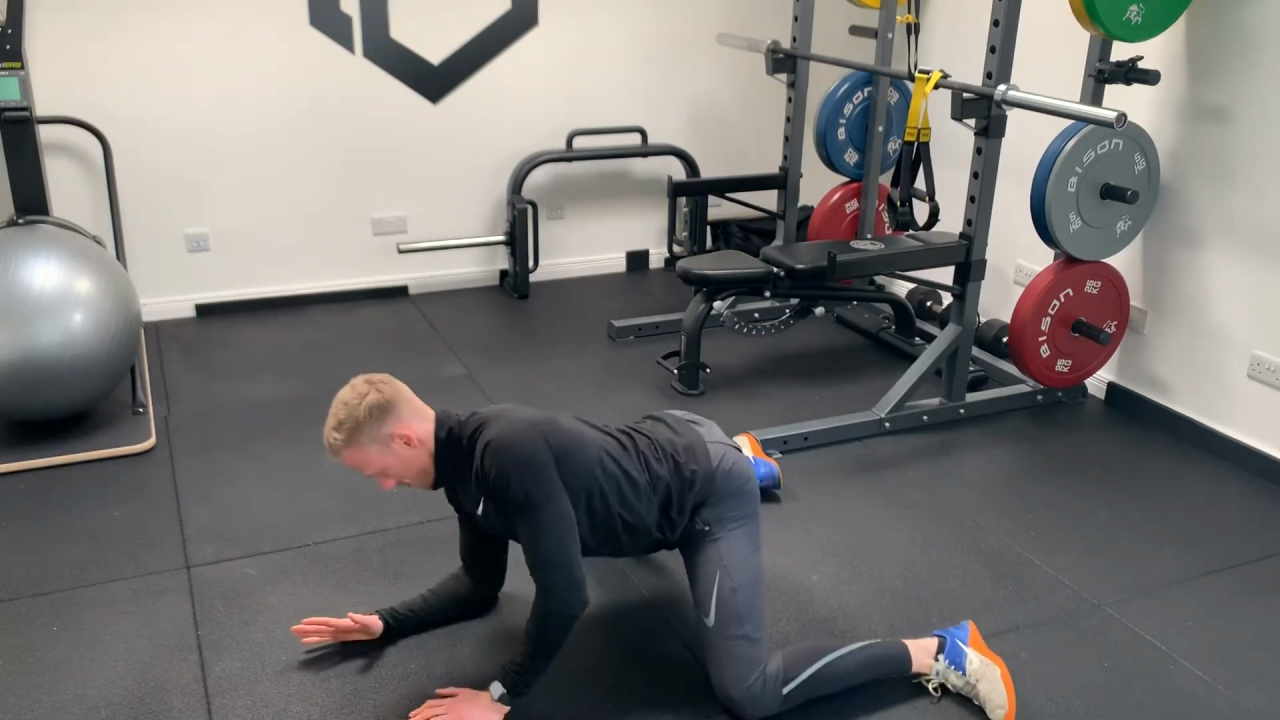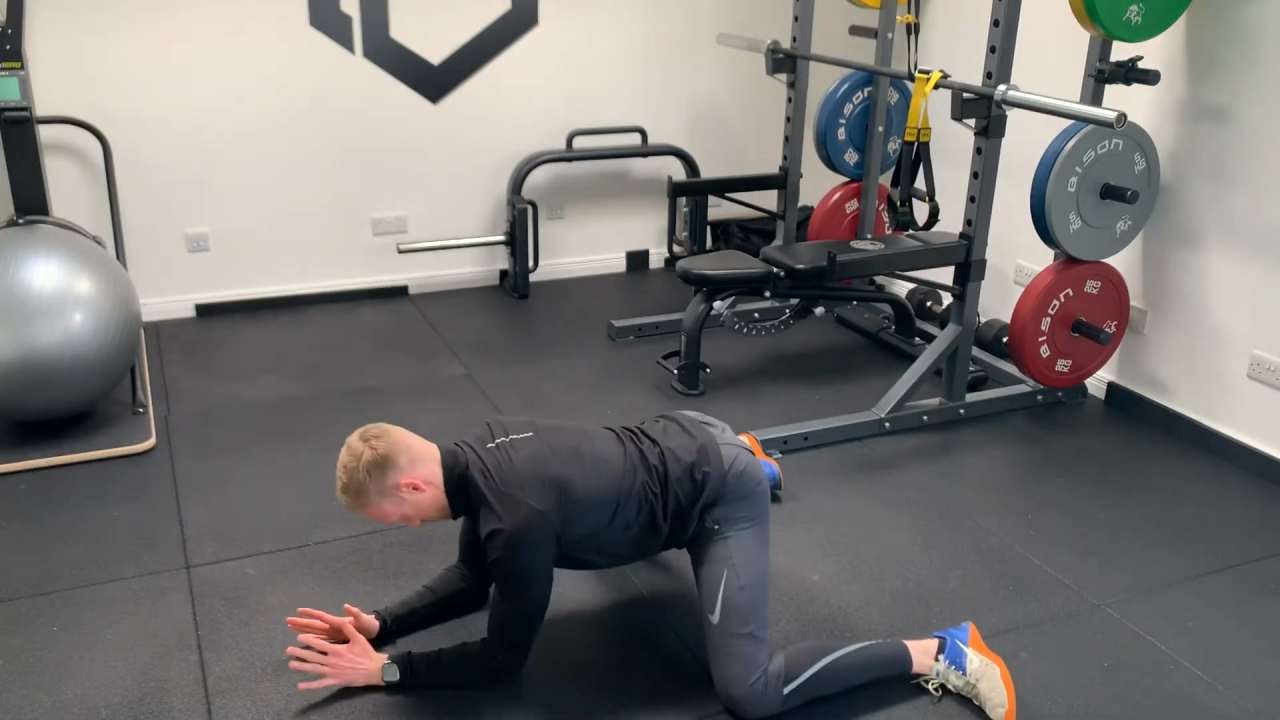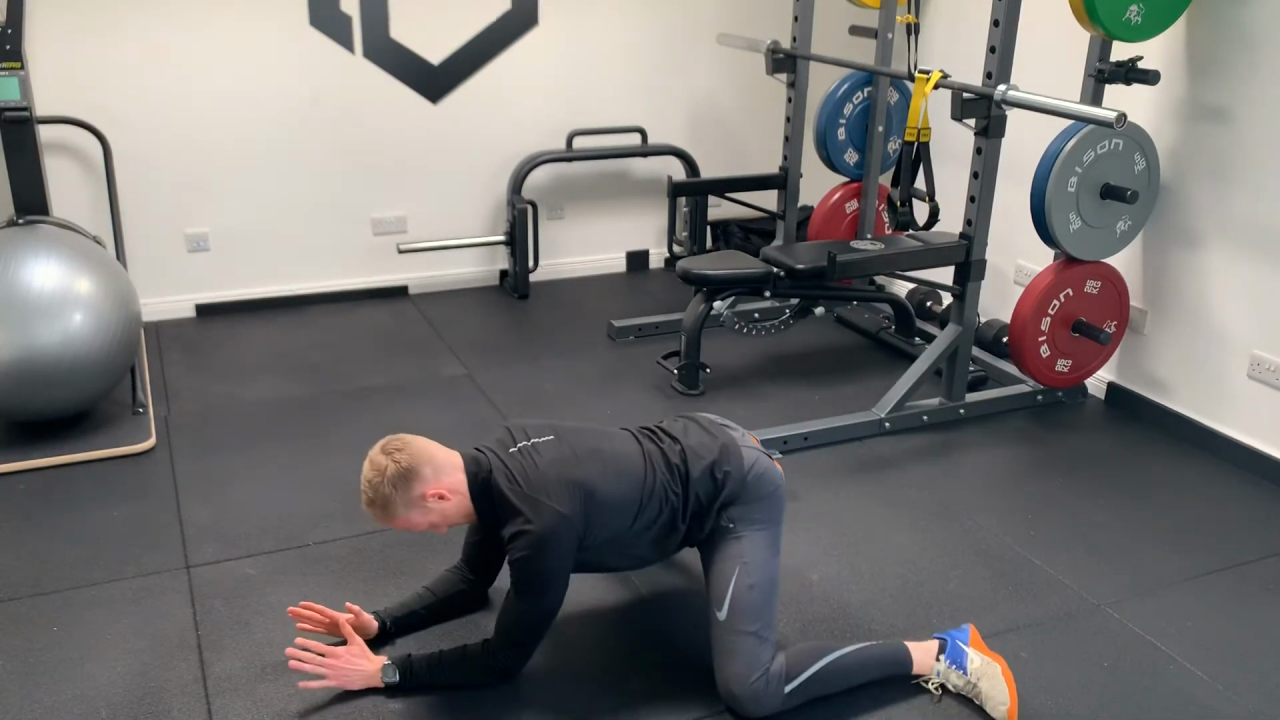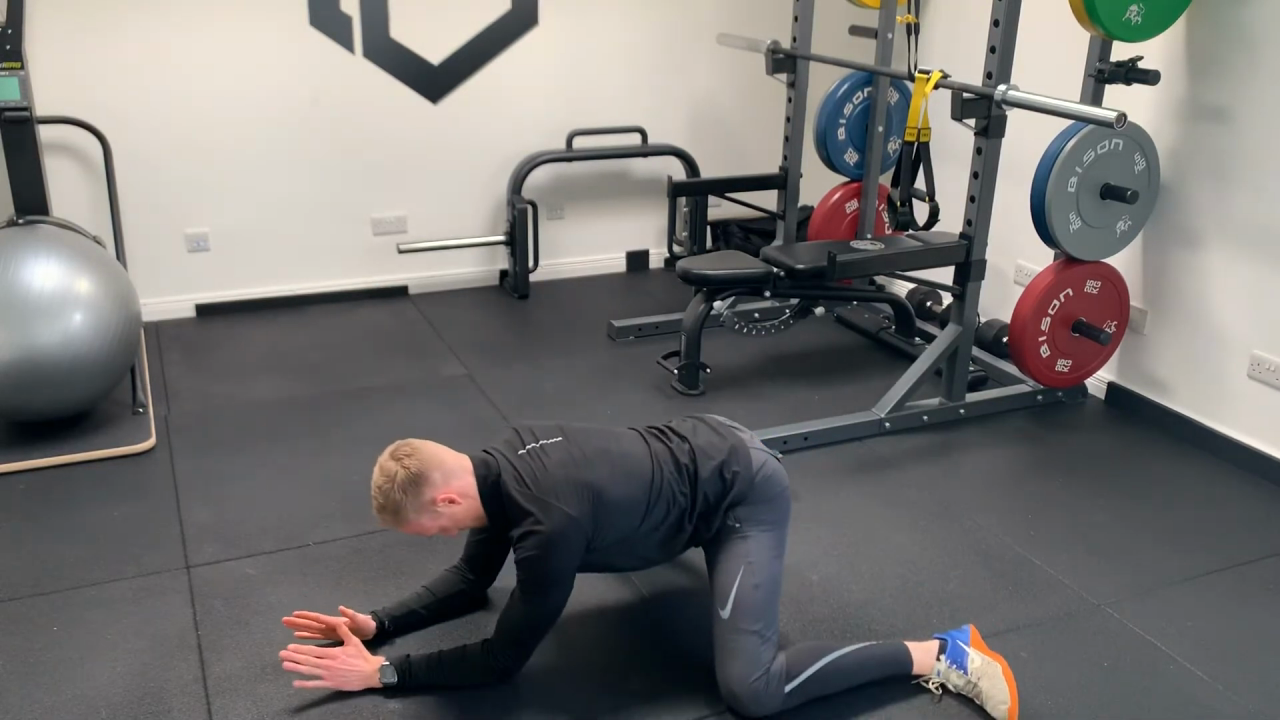
dt=0.5s
person 1, frame 1
left shoulder: (507, 451)
right shoulder: (464, 458)
left elbow: (564, 596)
right elbow: (480, 582)
right wrist: (383, 624)
left hip: (708, 490)
right hip: (667, 441)
right knee: (587, 508)
left ankle: (937, 652)
right ankle: (745, 457)
person 1, frame 2
left shoulder: (516, 517)
right shoulder: (476, 454)
left elbow: (504, 656)
right elbow: (471, 580)
right wrist: (381, 623)
left hip: (722, 494)
right hip: (681, 439)
left ankle: (938, 654)
right ankle: (748, 457)
person 1, frame 3
left shoulder: (540, 520)
right shoulder: (493, 462)
left elbow: (506, 657)
right elbow: (472, 580)
right wrist: (379, 624)
left hip: (736, 493)
right hip: (693, 440)
left ankle: (938, 656)
person 1, frame 4
left shoulder: (550, 522)
right shoulder: (496, 463)
left elbow: (505, 656)
right elbow: (471, 579)
right wrist: (379, 623)
left hip: (745, 493)
right hip: (699, 443)
left ankle: (940, 656)
